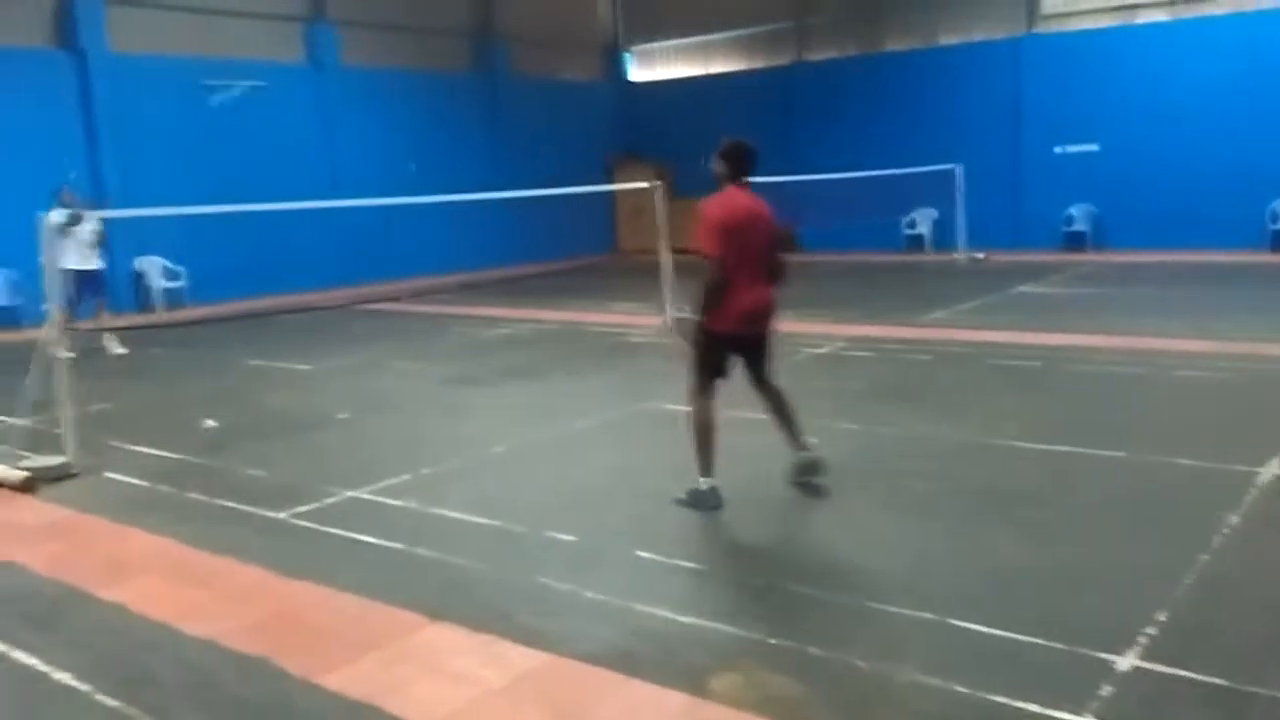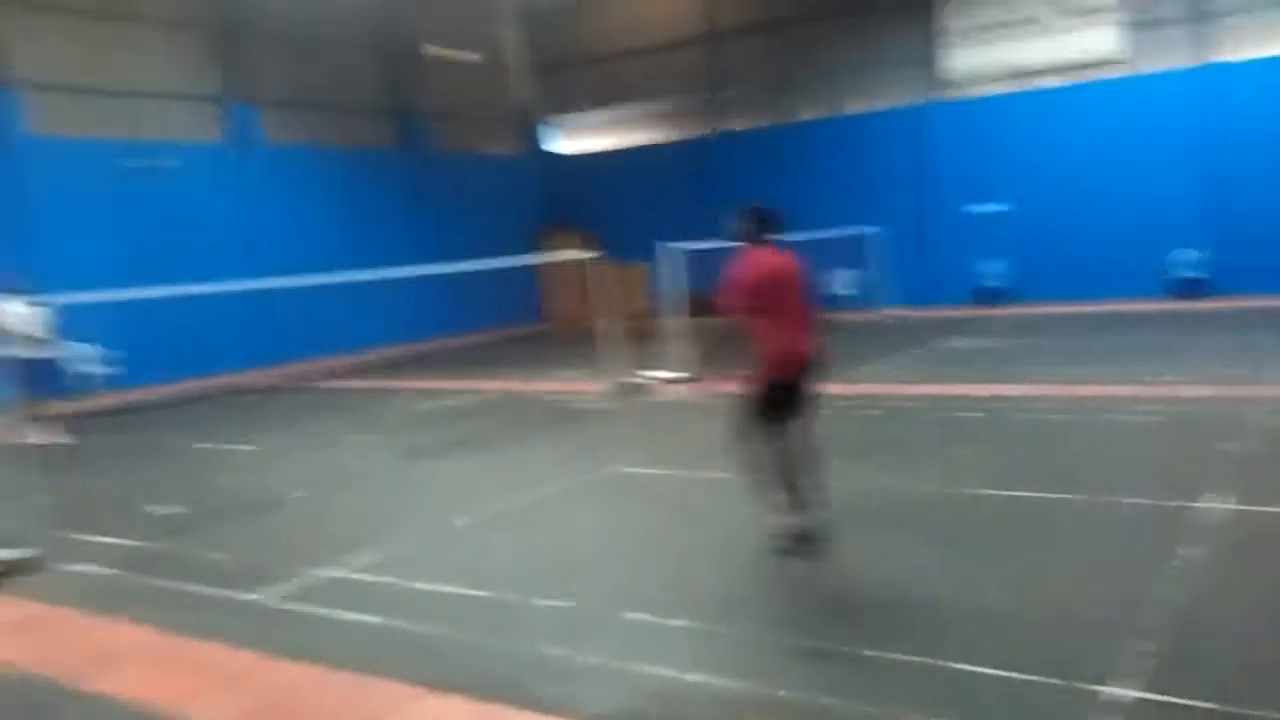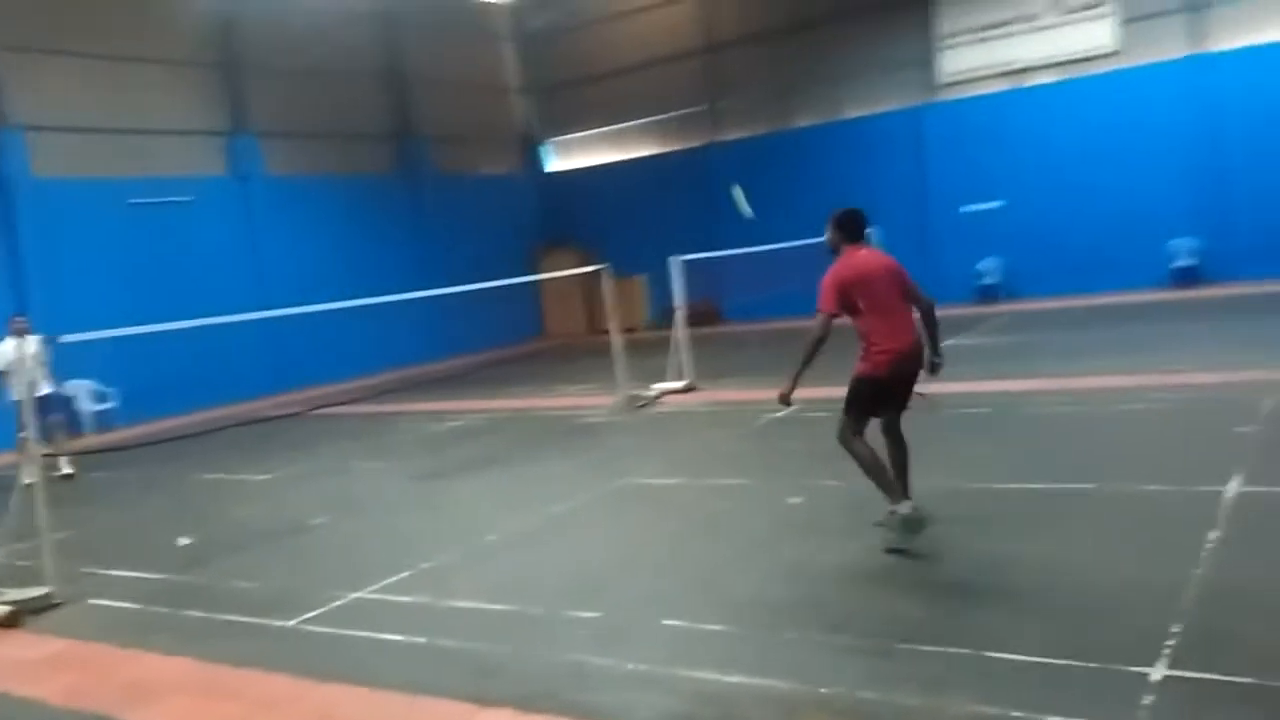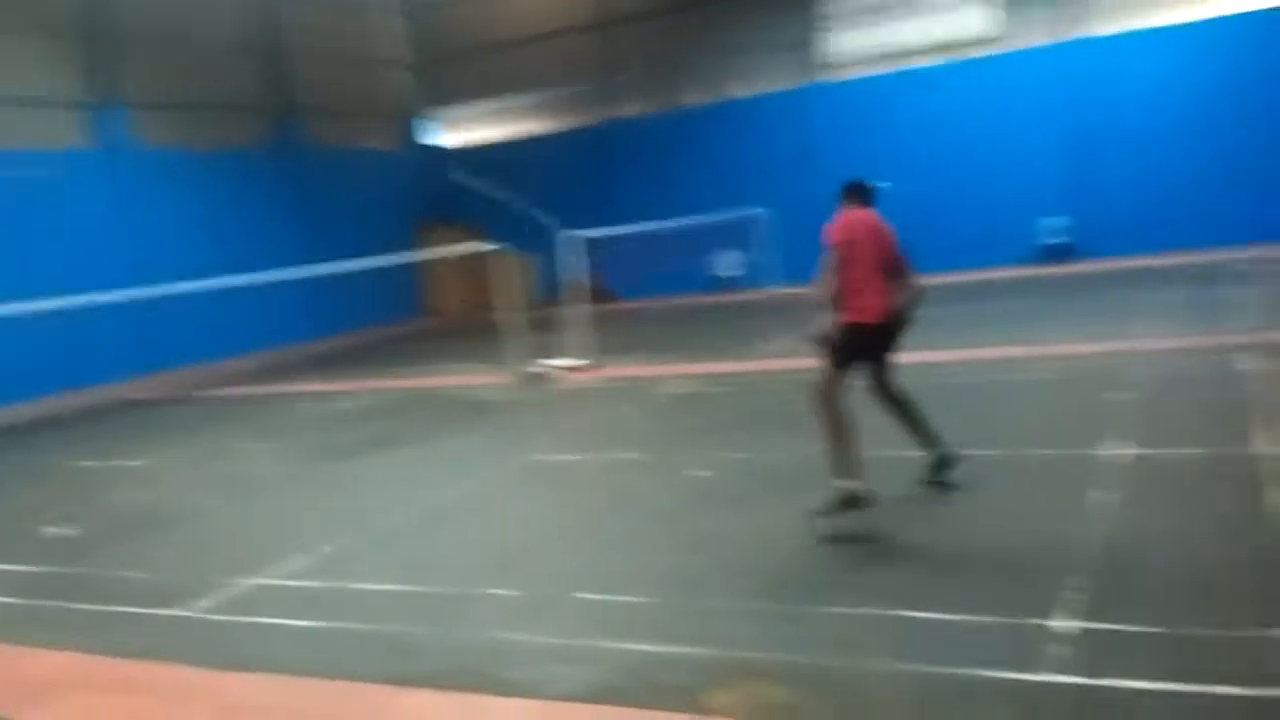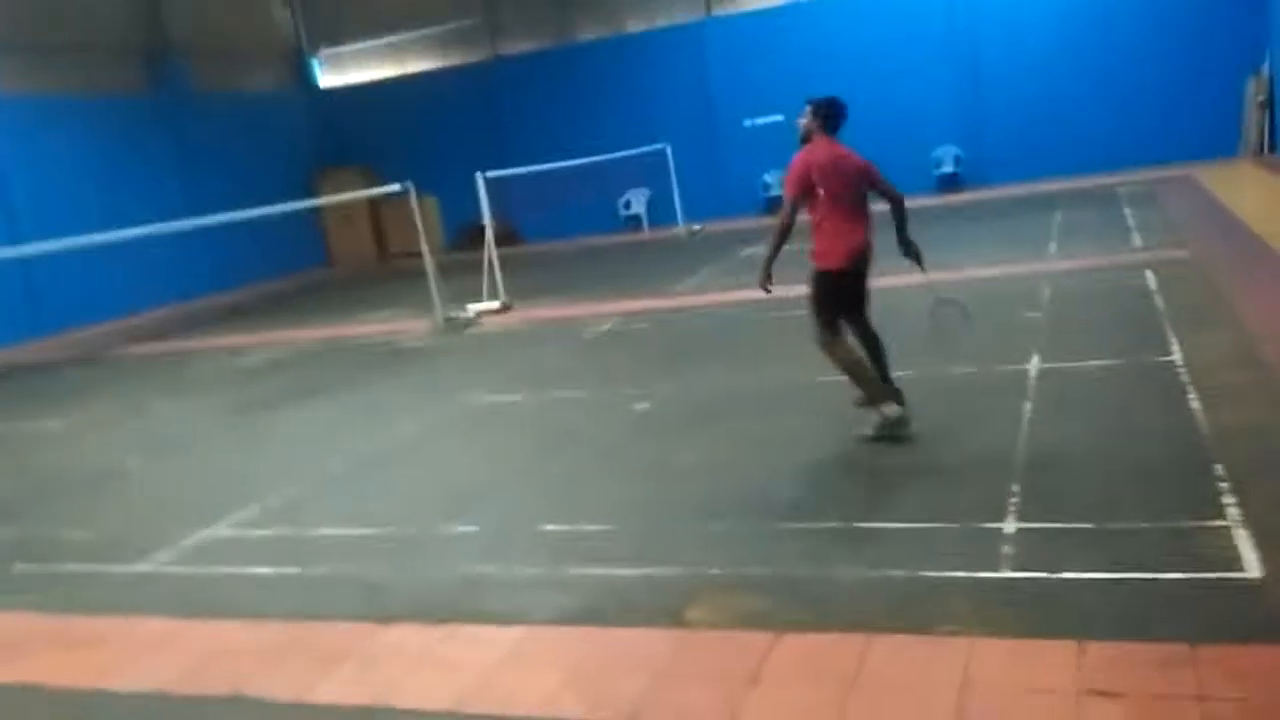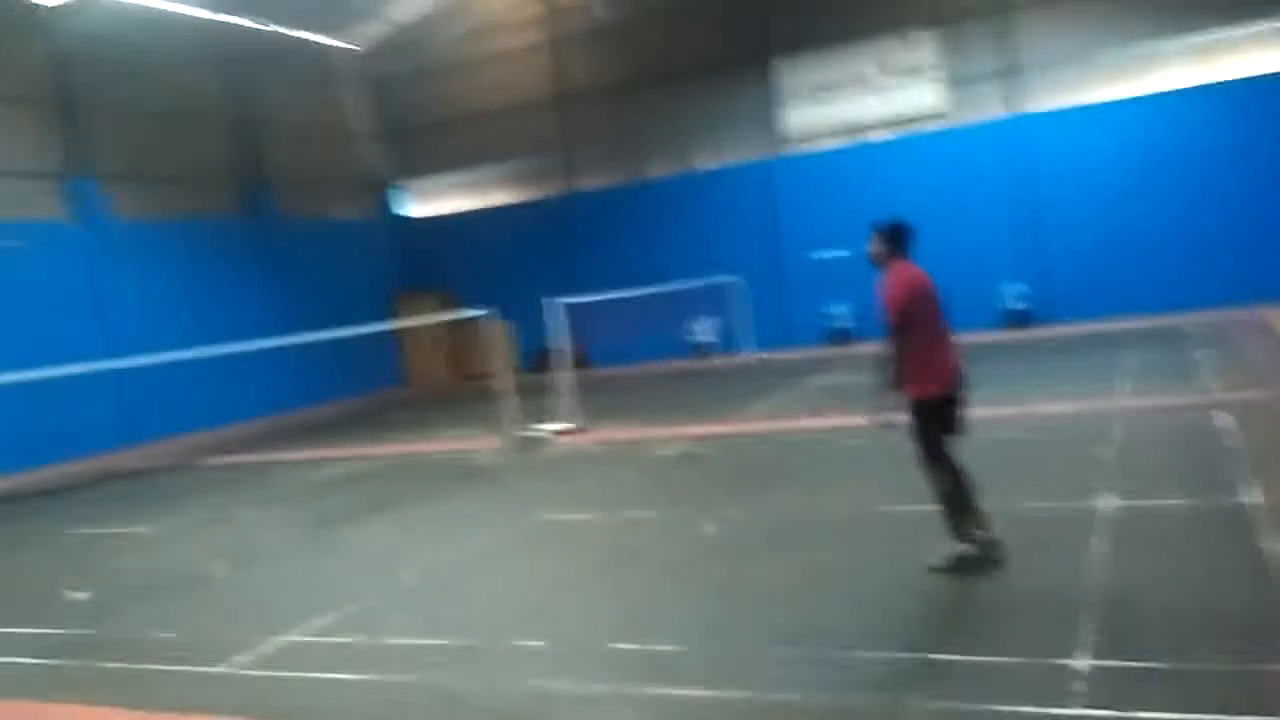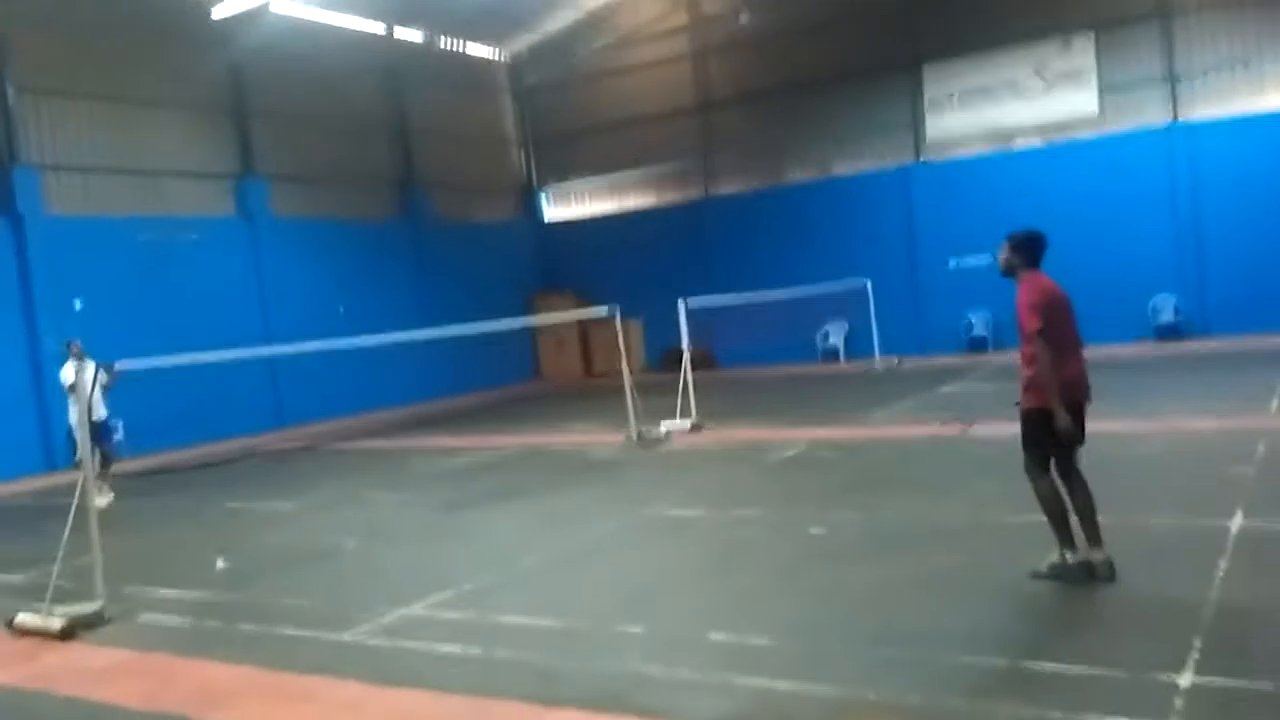
dt=0.4s
person 1, frame 1
left shoulder: (716, 208)
right shoulder: (764, 210)
left elbow: (716, 274)
right elbow: (776, 269)
left wrist: (701, 317)
left hip: (725, 315)
right hip: (758, 311)
left knee: (701, 392)
right knee: (762, 381)
left ankle: (706, 486)
right ankle: (804, 457)
person 1, frame 2
left shoulder: (743, 269)
right shoulder: (790, 264)
left elbow: (739, 327)
right elbow: (808, 313)
left hip: (773, 362)
right hip: (801, 358)
left knee: (756, 437)
right knee: (792, 431)
left ankle: (789, 520)
right ankle: (803, 517)
person 1, frame 3
left shoulder: (838, 273)
right shoulder: (887, 262)
left elbow: (820, 333)
right elbow: (926, 307)
left wrist: (793, 381)
right wrist: (934, 350)
left hip: (880, 361)
right hip: (911, 354)
left knee: (850, 434)
right knee: (891, 426)
left ankle: (903, 509)
right ankle: (903, 507)
person 1, frame 4
left shoulder: (844, 221)
right shoulder: (885, 231)
left elbow: (833, 268)
right elbow: (909, 288)
left wrist: (827, 319)
right wrist: (897, 322)
left hip: (859, 317)
right hip: (886, 316)
left knee: (826, 391)
right knee: (882, 385)
left ankle: (848, 485)
right ankle: (938, 452)
person 1, frame 5
left shoulder: (804, 159)
right shoulder: (854, 160)
left elbow: (787, 218)
right elbow: (894, 198)
left wrist: (768, 264)
right wrist: (903, 238)
left hip: (832, 259)
right hip: (859, 252)
left knee: (830, 338)
right knee: (857, 321)
left ankle: (890, 409)
right ankle: (886, 391)
person 1, frame 6
left shoulder: (894, 284)
right shoulder: (916, 278)
left elbow: (897, 347)
left wrist: (893, 388)
left hip: (926, 384)
right hip: (945, 377)
left knee: (933, 461)
right knee: (940, 457)
left ankle: (964, 546)
right ankle: (979, 534)
person 1, frame 7
left shoulder: (1029, 293)
right shoulder: (1047, 288)
left elbow: (1043, 352)
left wrist: (1057, 408)
left hip: (1047, 398)
right hip: (1071, 391)
left knee: (1038, 470)
right knee: (1067, 468)
left ankle: (1070, 557)
right ankle: (1096, 555)
